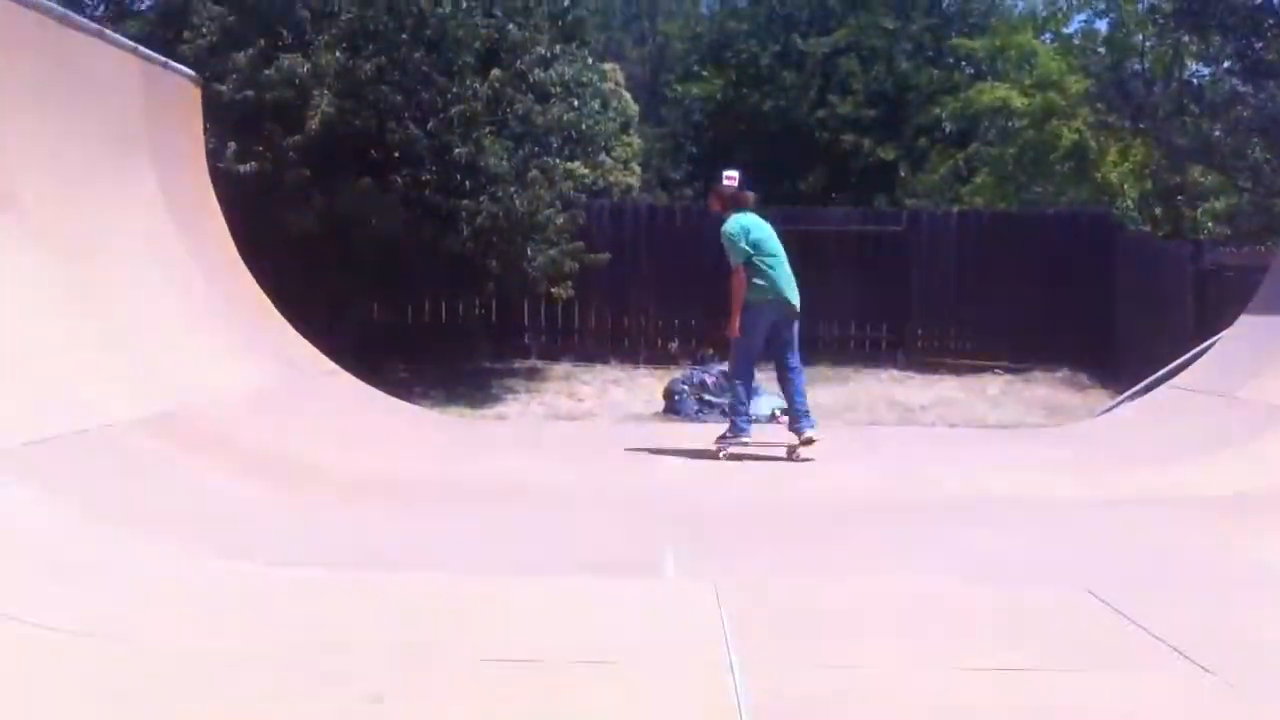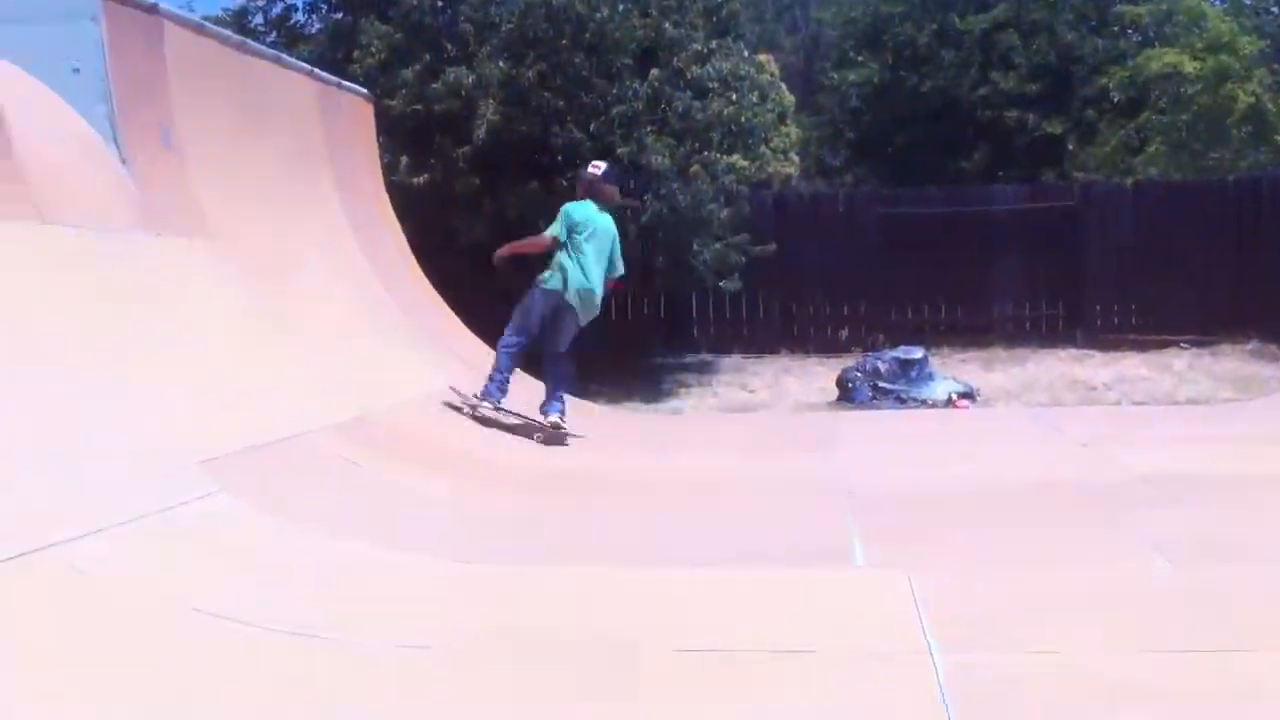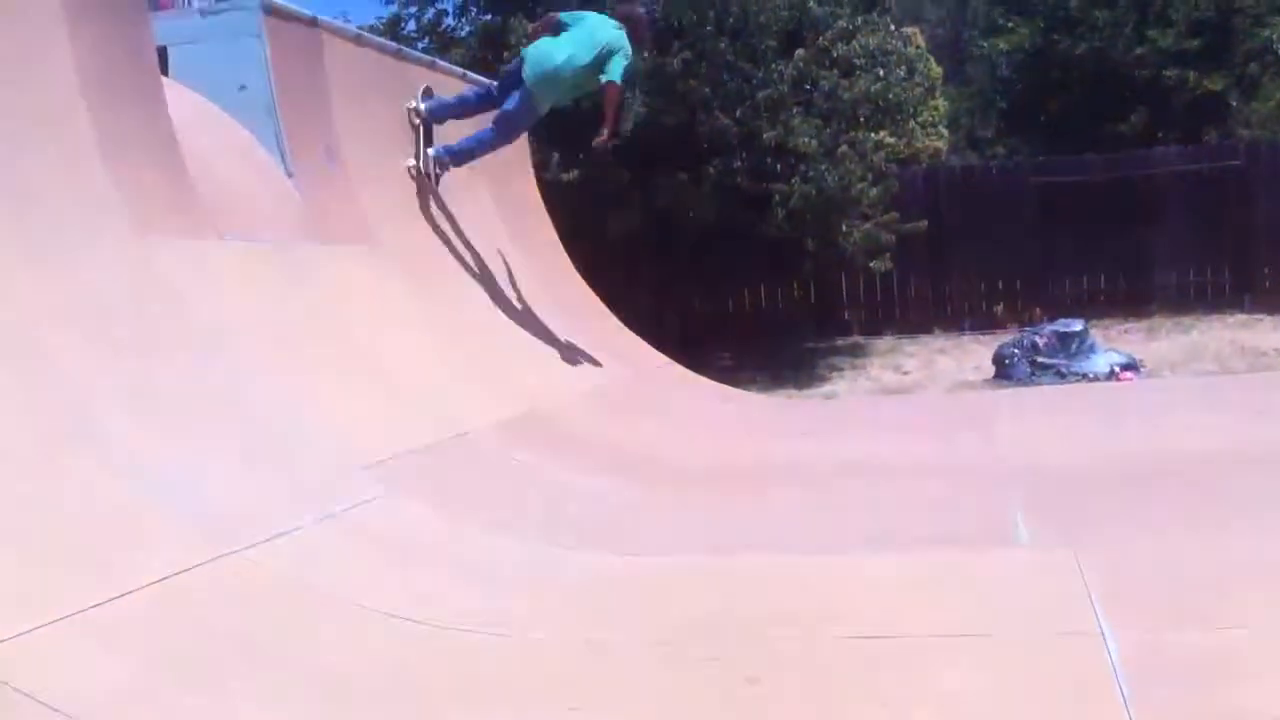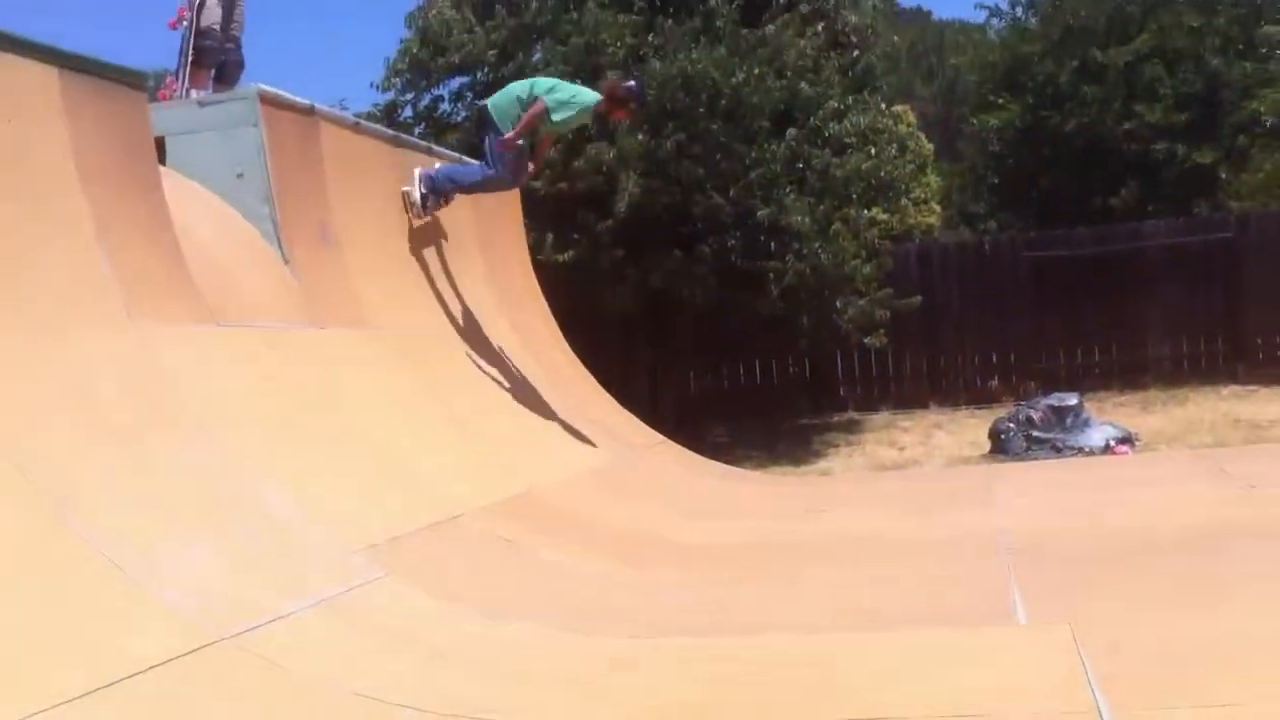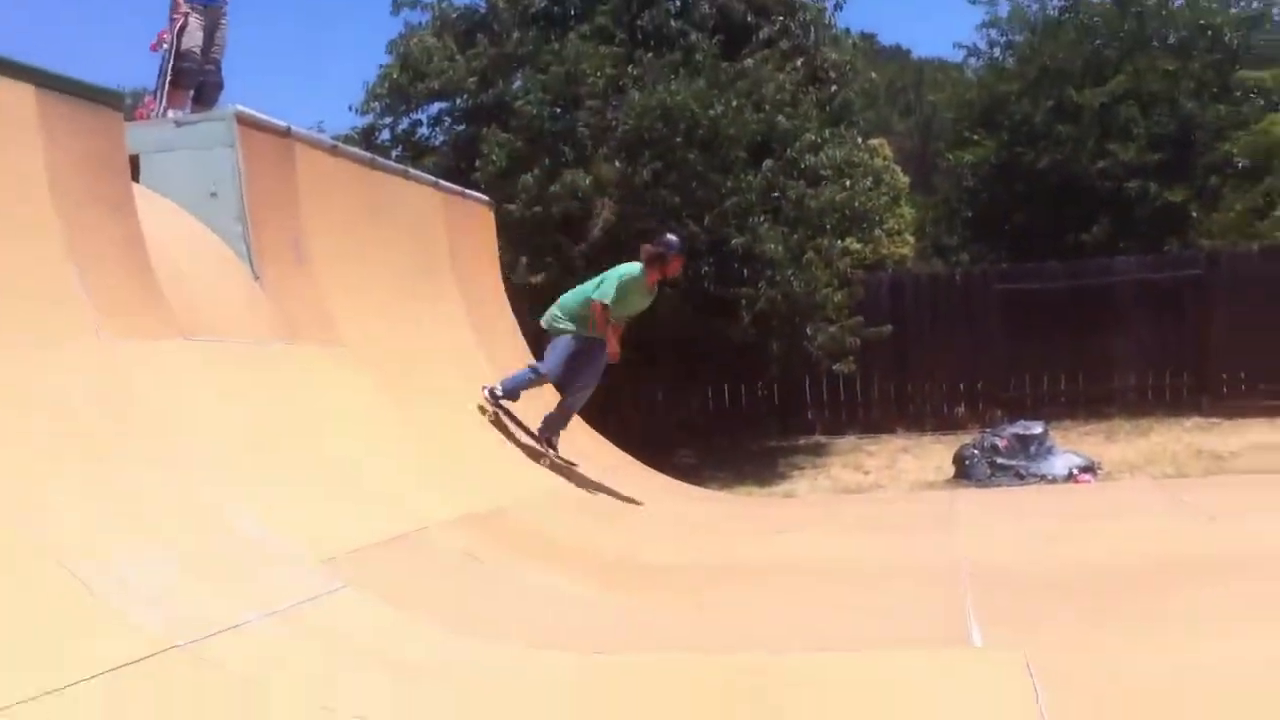
dt=0.4s
person 1, frame 1
left shoulder: (731, 227)
right shoulder: (753, 220)
left elbow: (739, 273)
left wrist: (735, 317)
left hip: (761, 297)
right hip: (788, 296)
left knee: (741, 365)
right knee: (789, 365)
left ankle: (740, 428)
right ankle: (803, 426)
person 1, frame 2
left shoulder: (573, 209)
right shoulder: (610, 224)
left elbow: (545, 241)
right elbow: (614, 275)
left wrist: (509, 248)
right wrist: (596, 296)
left hip: (556, 285)
right hip: (587, 299)
left knee: (514, 337)
right knee: (557, 353)
left ankle: (493, 394)
right ankle: (555, 409)
person 1, frame 3
left shoulder: (592, 17)
right shoulder: (623, 48)
left elbow: (553, 18)
right elbow: (612, 85)
left wrist: (537, 29)
right wrist: (608, 125)
left hip: (534, 56)
right hip: (549, 82)
left knee: (491, 95)
right knee: (503, 131)
left ankle: (430, 110)
right ankle: (441, 156)
person 1, frame 4
left shoulder: (587, 98)
right shoulder: (586, 104)
left elbow: (551, 132)
right elbow: (543, 105)
left wrist: (535, 163)
right wrist: (516, 134)
left hip: (512, 110)
right hip: (509, 110)
left knee: (515, 174)
right knee: (499, 175)
left ankle: (444, 178)
right ankle: (430, 181)
person 1, frame 5
left shoulder: (650, 291)
right shoulder: (628, 275)
right elbow: (599, 304)
left wrist: (611, 343)
right wrist: (611, 341)
left hip: (595, 333)
right hip: (569, 319)
left knee: (584, 387)
right knee: (549, 371)
left ankle: (550, 430)
right ankle: (503, 390)
